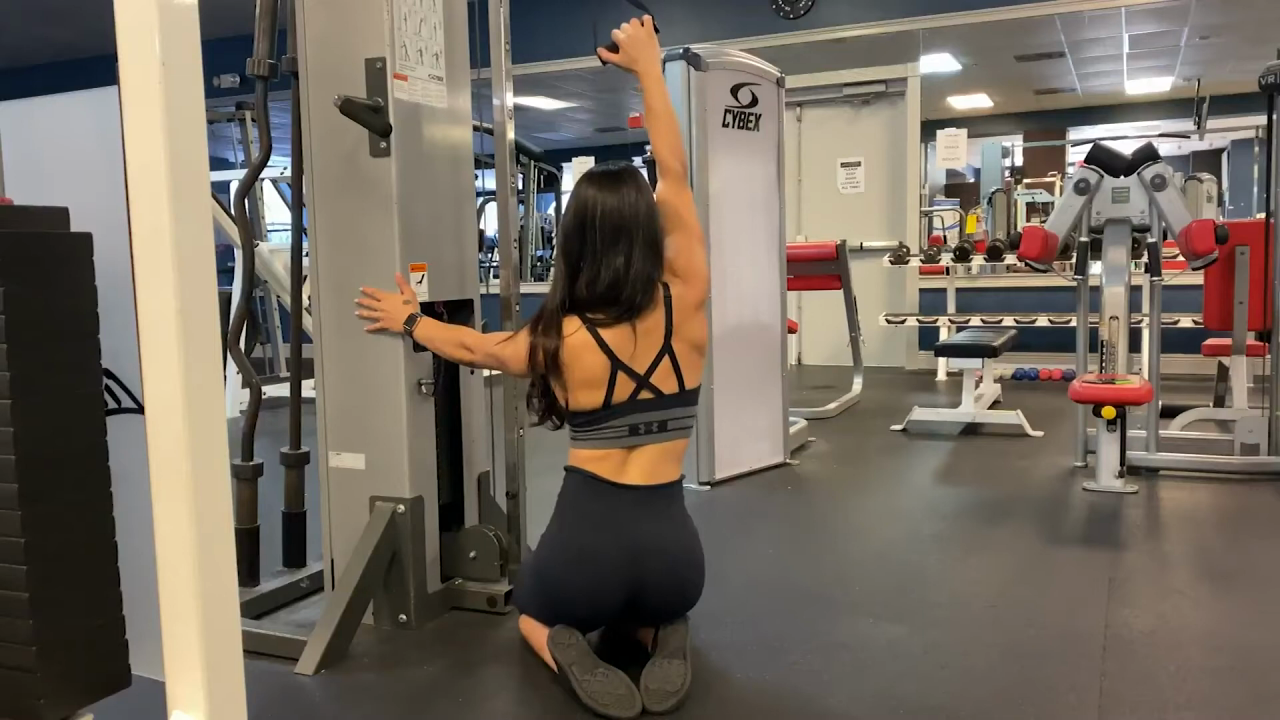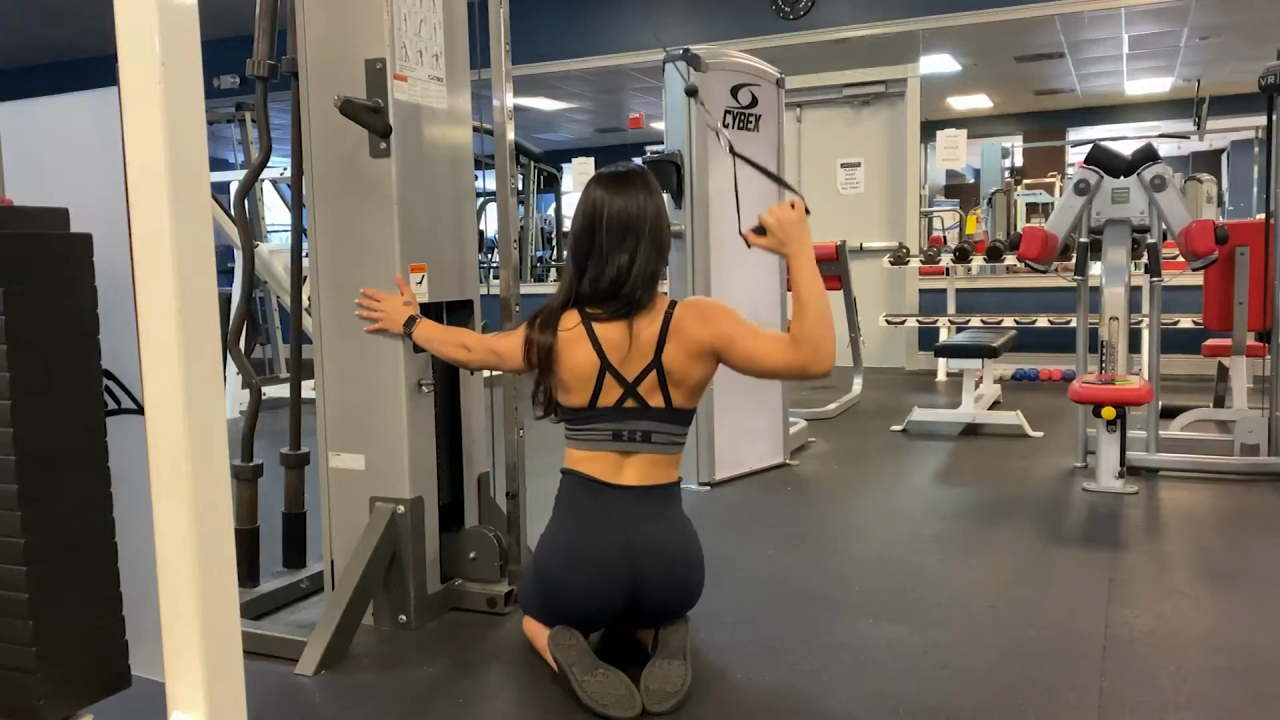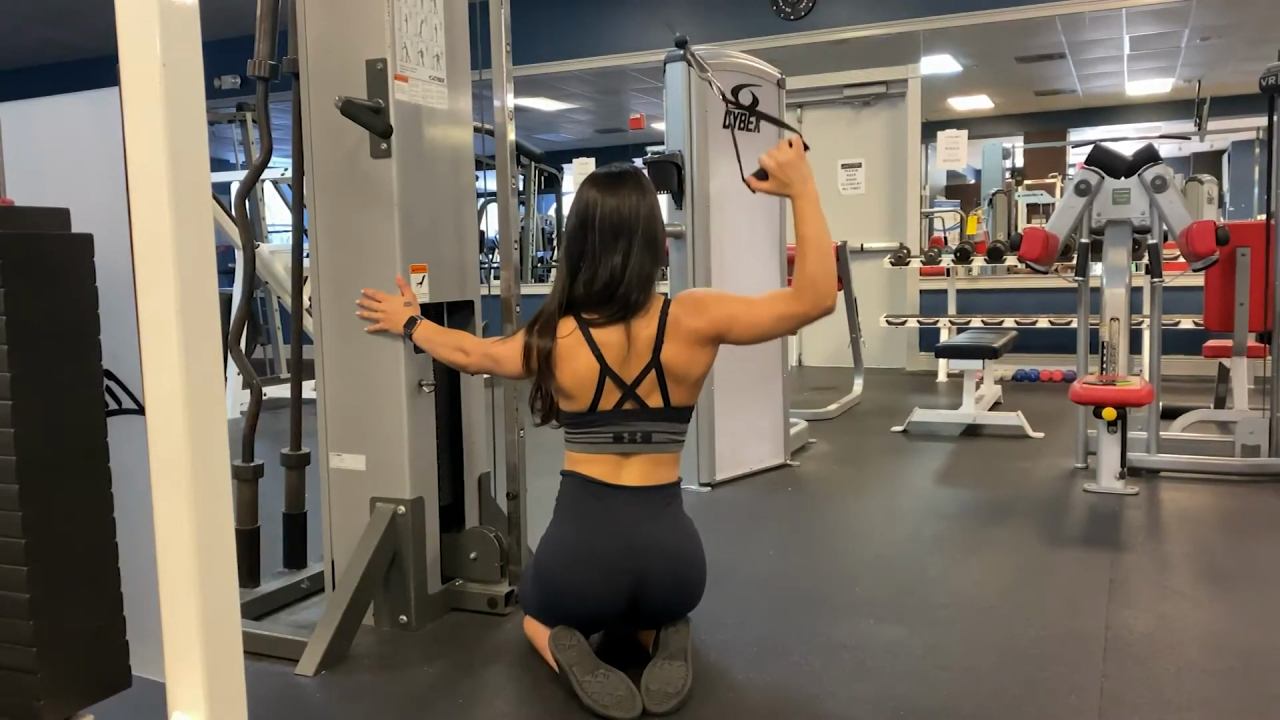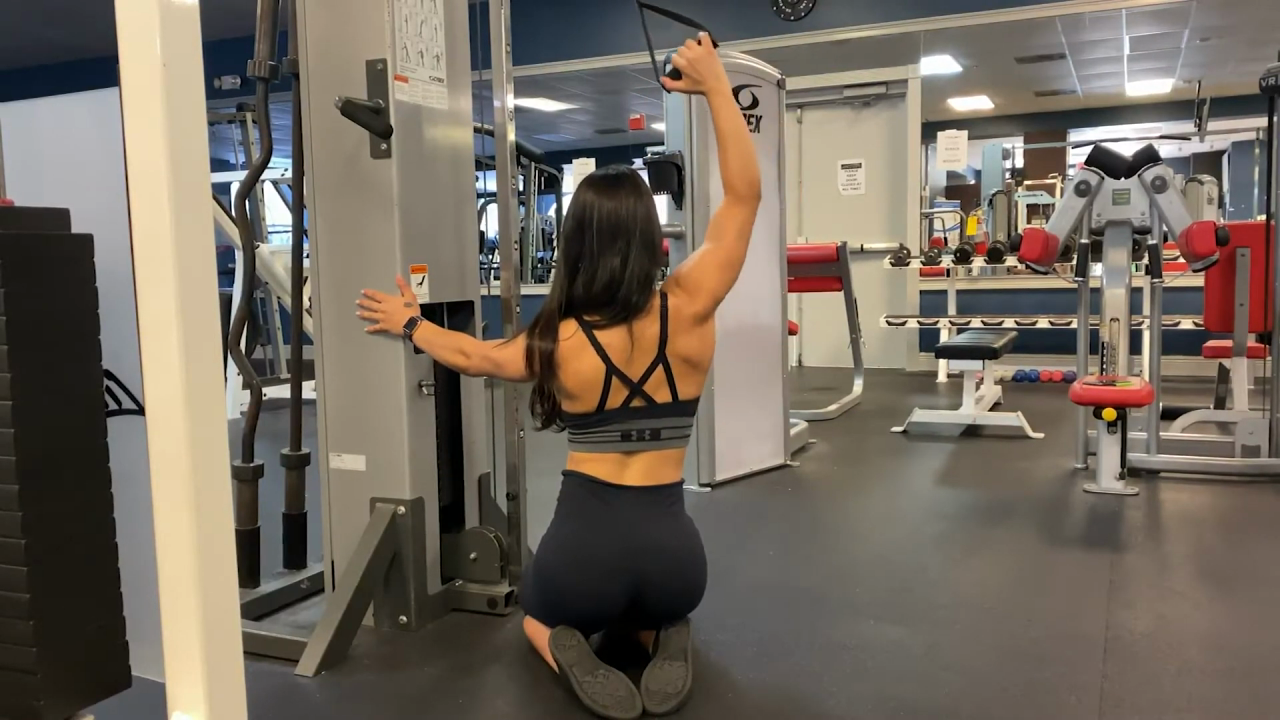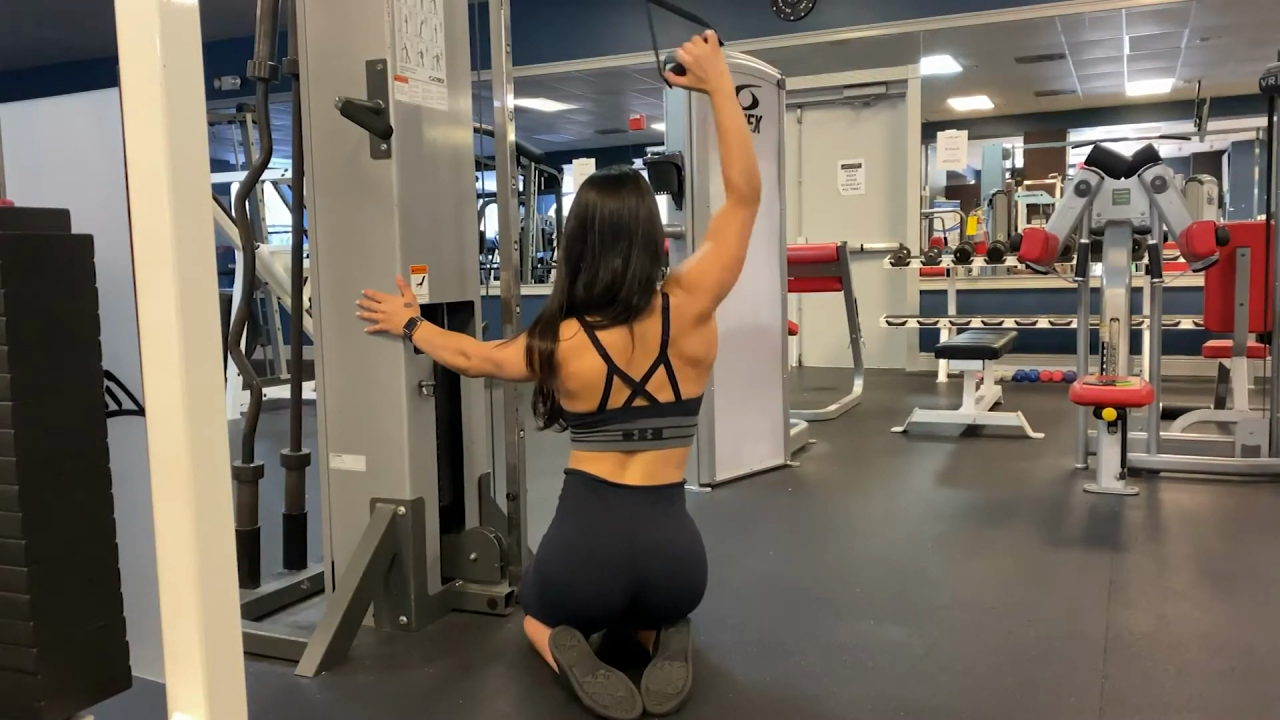
dt=1s
person 1, frame 1
left shoulder: (559, 340)
right shoulder: (685, 303)
left elbow: (477, 347)
right elbow: (673, 174)
left wrist: (409, 320)
right wrist: (648, 64)
left hip: (583, 544)
right hip: (669, 548)
left knee: (534, 608)
right knee: (651, 599)
left ankle: (564, 652)
right ankle: (660, 636)
person 1, frame 2
left shoulder: (556, 333)
right shoulder: (697, 326)
left elbow: (471, 349)
right elbow: (815, 356)
left wrist: (409, 322)
right wrist: (797, 246)
left hip: (580, 545)
right hip: (668, 550)
left knee: (537, 610)
right knee: (651, 597)
left ankle: (568, 653)
right ankle: (662, 638)
person 1, frame 3
left shoulder: (554, 339)
right shoulder: (693, 322)
left elbow: (470, 352)
right elbow: (815, 298)
left wrist: (409, 322)
right wrist: (801, 189)
left hip: (579, 550)
right hip: (669, 552)
left knee: (539, 612)
right knee: (652, 600)
left ankle: (566, 652)
right ankle: (663, 637)
person 1, frame 4
left shoulder: (557, 343)
right shoulder: (688, 311)
left elbow: (476, 357)
right elbow: (745, 194)
left wrist: (409, 322)
right wrist: (715, 84)
left hip: (583, 546)
right hip: (671, 549)
left knee: (539, 614)
right knee: (655, 602)
left ankle: (569, 654)
right ankle: (664, 640)
person 1, frame 5
left shoulder: (559, 342)
right shoulder: (690, 311)
left elbow: (476, 356)
right elbow: (744, 194)
left wrist: (409, 324)
right wrist: (718, 82)
left hip: (583, 544)
right hip: (671, 549)
left knee: (539, 613)
right knee: (652, 600)
left ankle: (567, 654)
right ankle: (661, 640)
